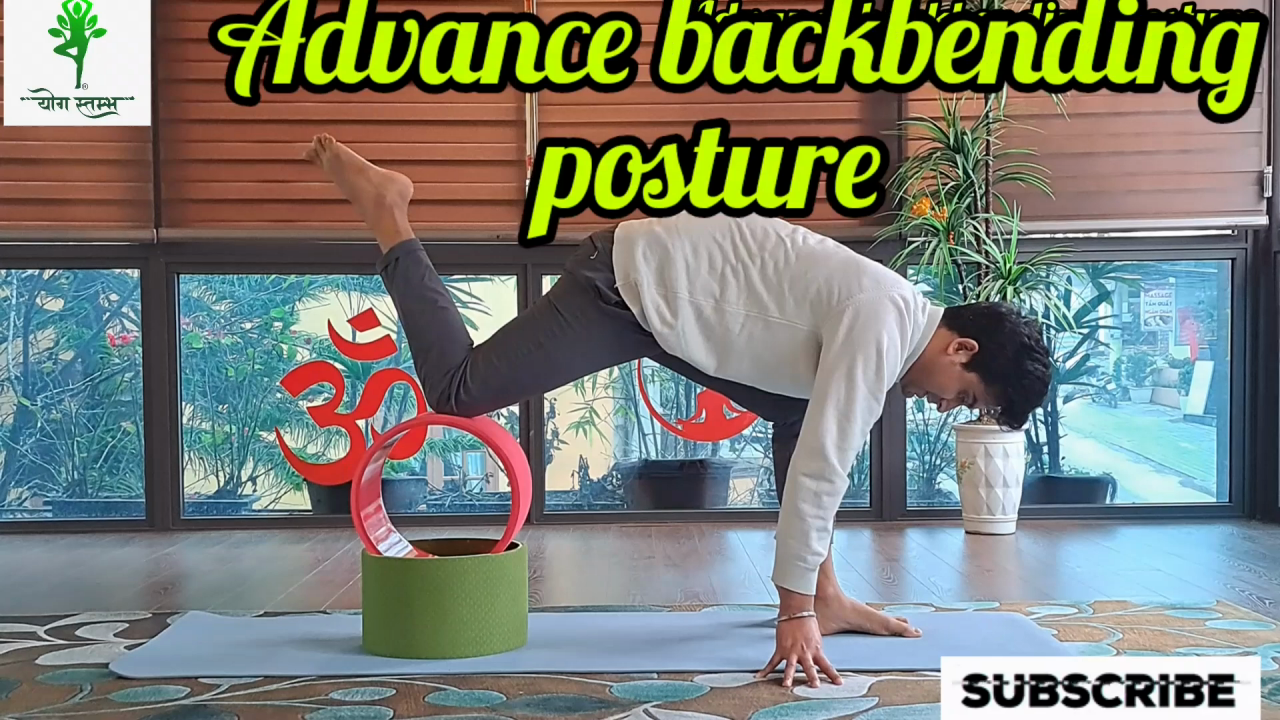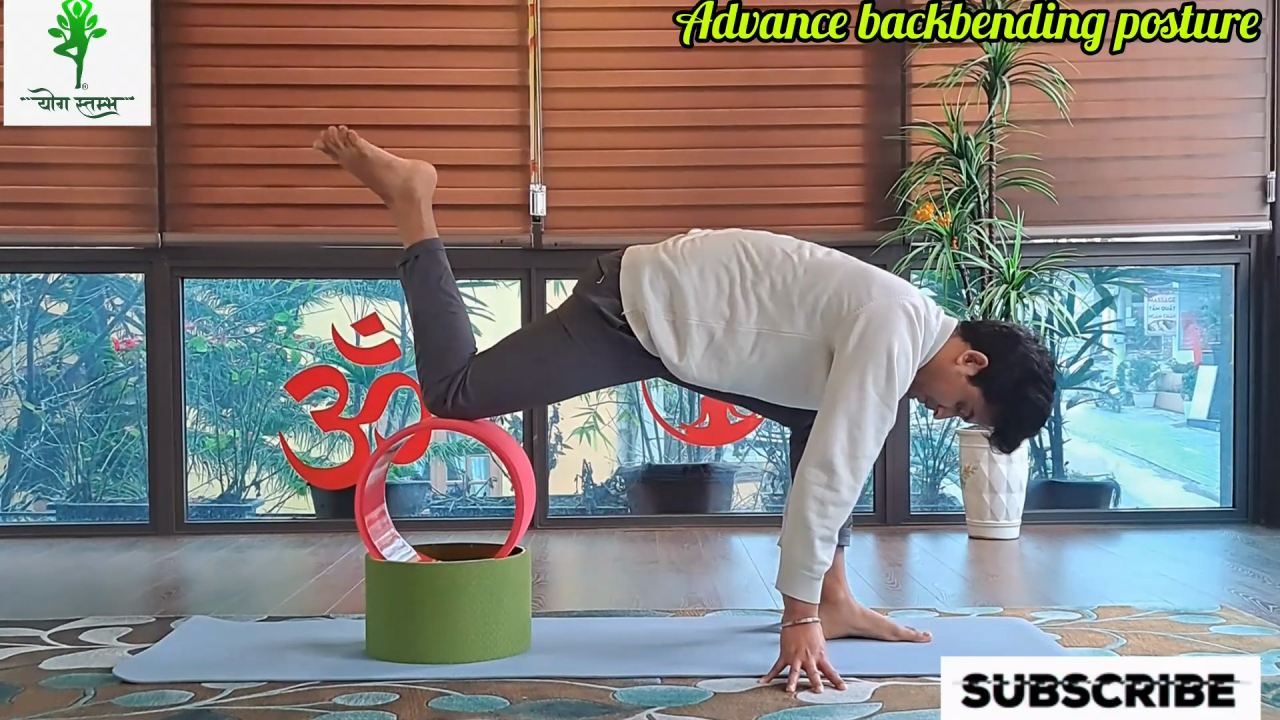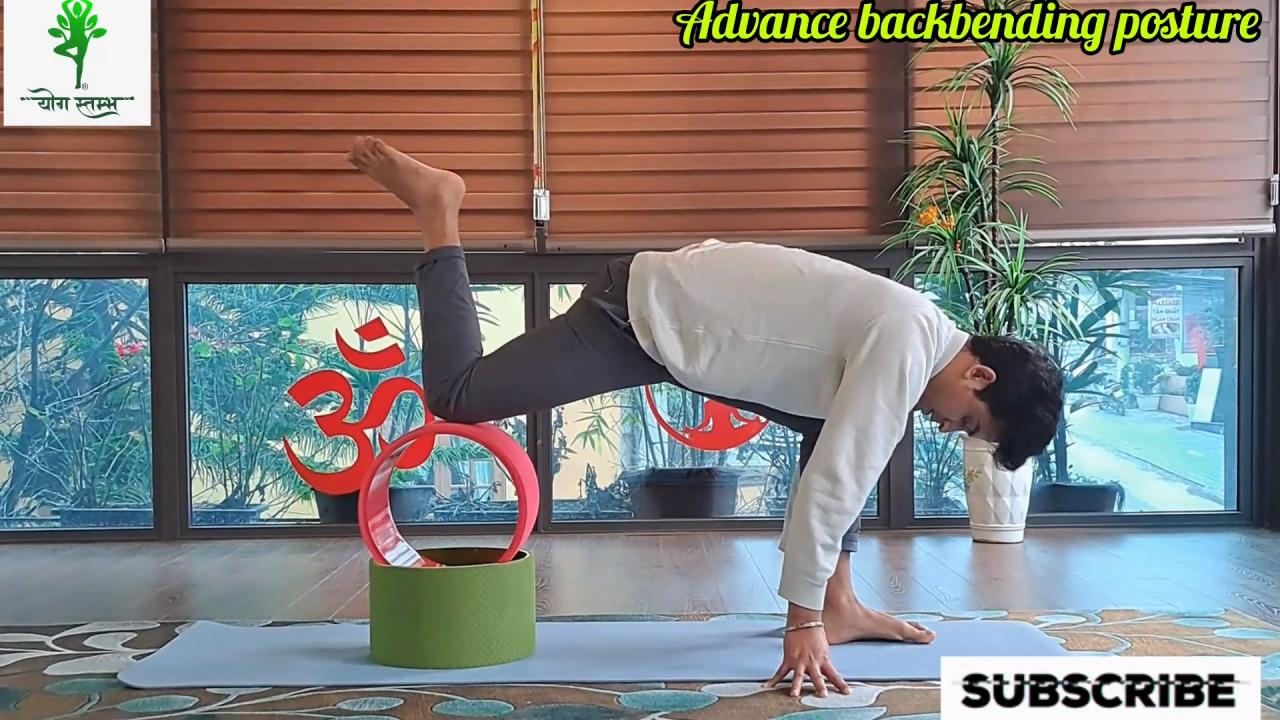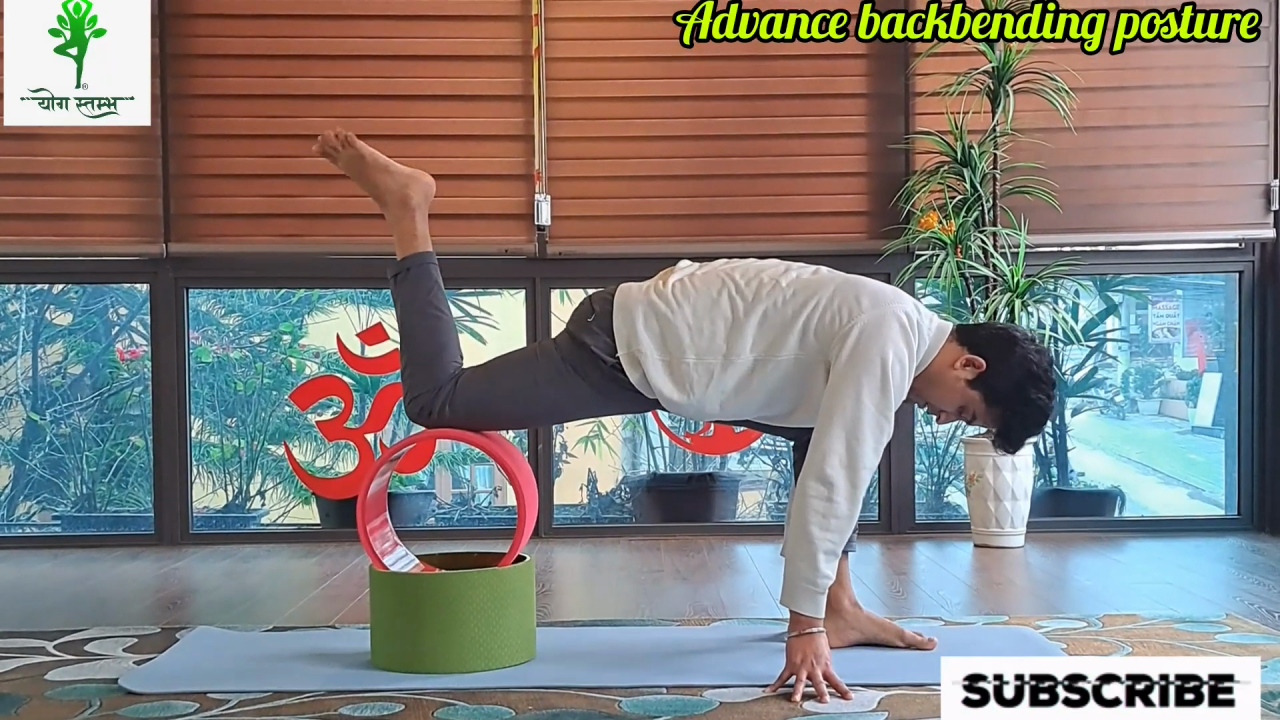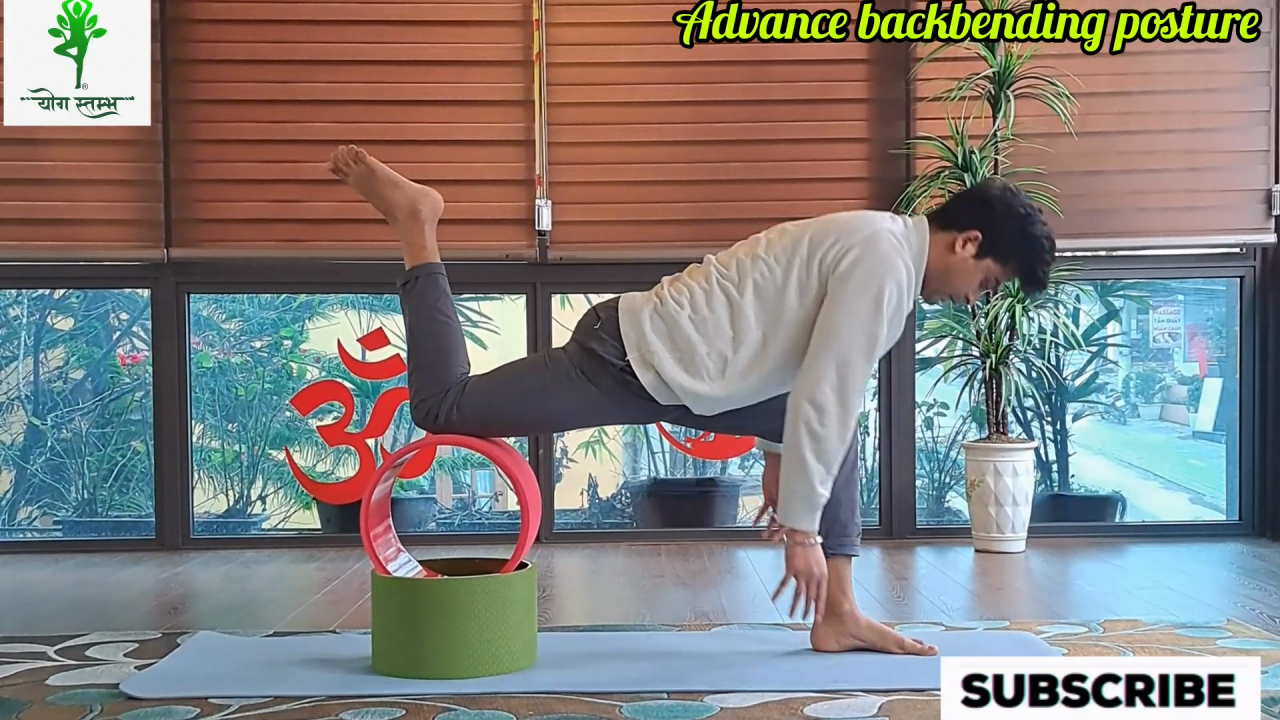
dt=1s
person 1, frame 1
left shoulder: (887, 321)
right shoulder: (880, 325)
left elbow: (816, 447)
right elbow: (821, 467)
left wrist: (814, 594)
right wrist: (794, 612)
left hip: (663, 291)
right hip: (629, 281)
left knee: (802, 411)
right knee: (461, 390)
left ankle: (828, 599)
right ankle: (386, 211)
person 1, frame 2
left shoulder: (899, 326)
right shoulder: (893, 335)
left elbow: (830, 459)
right elbow: (832, 473)
left wrist: (822, 600)
right wrist: (799, 618)
left hip: (667, 310)
right hip: (635, 307)
left knee: (817, 418)
right knee: (455, 394)
left ankle: (839, 604)
right ankle: (410, 198)
person 1, frame 3
left shoulder: (907, 334)
right shoulder: (904, 348)
left elbow: (838, 462)
right elbow: (835, 481)
left wrist: (825, 604)
right wrist: (803, 621)
left hip: (679, 315)
right hip: (639, 314)
left knee: (831, 422)
right knee: (457, 396)
left ankle: (841, 606)
right ankle: (436, 206)
person 1, frame 4
left shoulder: (895, 333)
right shoulder: (889, 344)
left elbow: (832, 471)
right elbow: (832, 484)
left wrist: (825, 609)
right wrist: (804, 626)
left hip: (661, 335)
right hip: (626, 347)
left knee: (826, 427)
right knee: (437, 401)
left ankle: (843, 610)
right ankle: (407, 204)
person 1, frame 5
left shoulder: (882, 243)
right shoulder: (885, 265)
left elbow: (812, 390)
right elbow: (825, 403)
left wrist: (779, 456)
right wrist: (801, 530)
left hip: (667, 356)
right hip: (633, 360)
left knee: (827, 425)
right knee: (443, 406)
left ankle: (839, 615)
right ankle: (416, 223)
